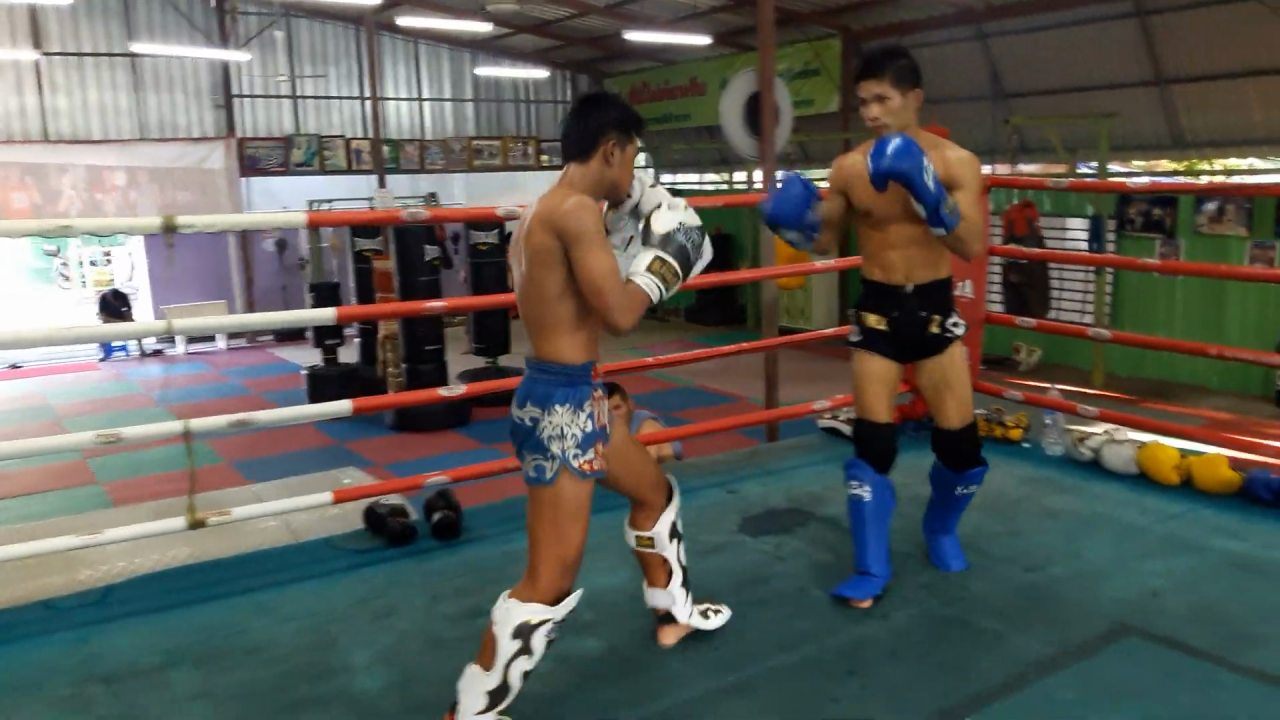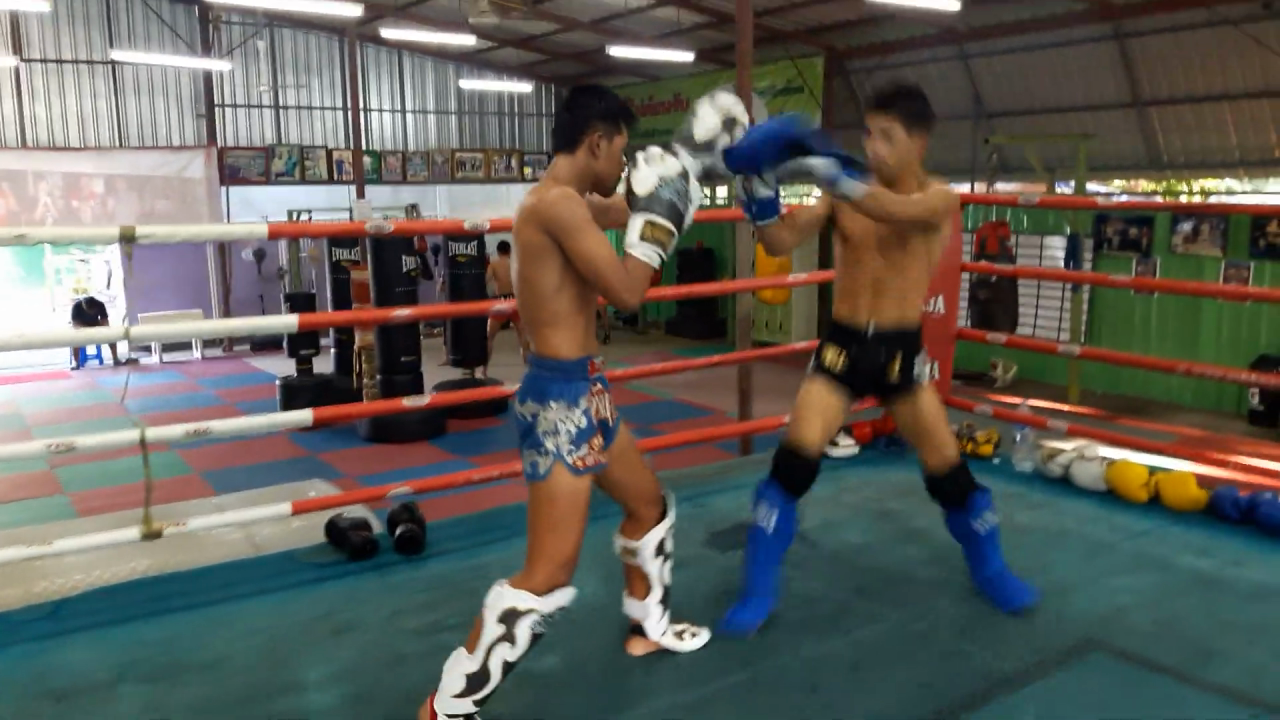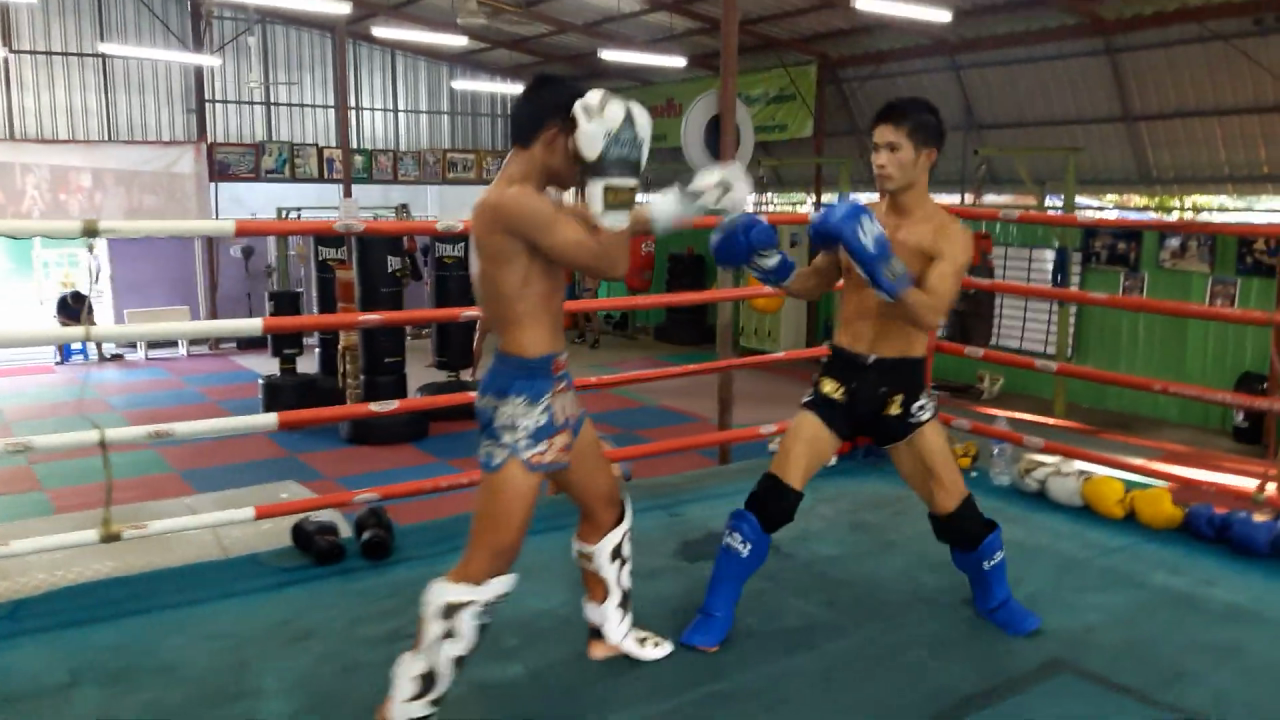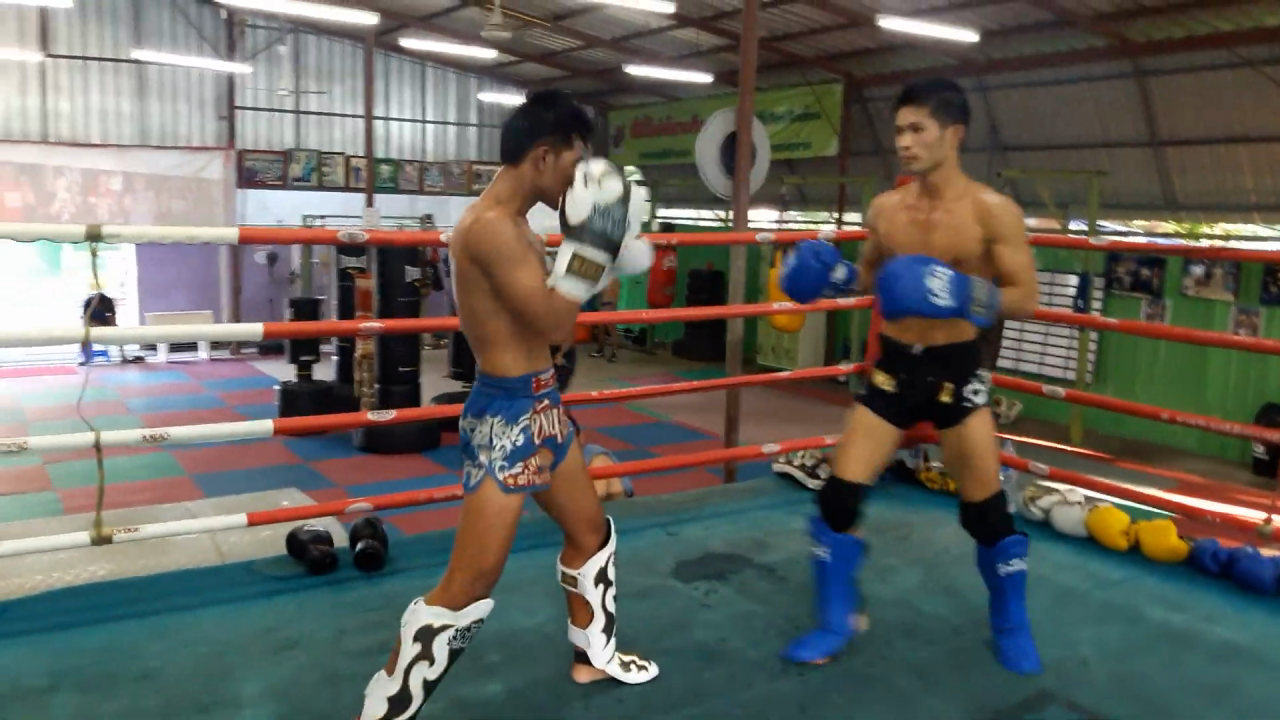
dt=0.2s
person 1, frame 1
left shoulder: (546, 208)
right shoulder: (574, 209)
right elbow: (619, 315)
left wrist: (632, 212)
right wrist: (667, 254)
left hip: (570, 396)
right hip: (561, 402)
left knee: (655, 494)
right knee: (550, 582)
left ankle: (672, 611)
person 1, frame 2
left shoulder: (564, 201)
right shoulder: (556, 202)
left elbow: (617, 213)
right elbow: (627, 291)
left wrist: (665, 175)
right wrist: (659, 209)
left hip: (583, 392)
right hip: (561, 398)
left knee: (650, 507)
right knee: (547, 577)
left ankle: (648, 626)
person 1, frame 3
left shoulder: (529, 199)
right shoulder: (513, 202)
left elbow: (614, 227)
right elbow: (611, 261)
left wrist: (699, 194)
right wrist: (615, 168)
left hip: (549, 388)
right hip: (522, 396)
left knee: (607, 507)
right knee: (484, 567)
left ankle: (608, 629)
person 1, frame 4
left shoulder: (512, 220)
right shoulder: (491, 225)
right elbow: (555, 326)
left wrist: (594, 244)
right wrist: (588, 239)
left hip: (540, 408)
right hip: (506, 417)
left knee: (592, 532)
right knee: (466, 591)
left ankle: (593, 653)
person 2, frame 1
left shoulder: (955, 162)
right shoulder: (848, 168)
left elbow: (973, 247)
right elbow: (830, 239)
left wrist: (930, 196)
right wrist: (799, 224)
left hip: (935, 308)
right hip: (877, 309)
left knee: (959, 440)
right knee: (874, 441)
left ankle: (940, 530)
right ankle: (872, 569)
person 2, frame 2
left shoulder: (937, 201)
right shoulder: (843, 195)
left elbow: (888, 212)
right elbow: (781, 244)
left wrist: (824, 168)
right wrist: (759, 190)
left hip: (900, 353)
right hip: (842, 346)
left knee: (950, 476)
right knee: (793, 465)
left ankle: (991, 572)
right ankle: (757, 593)
person 2, frame 3
left shoulder: (948, 234)
right shoulder: (853, 222)
left elbow: (929, 314)
right elbow: (815, 285)
left wrist: (880, 263)
right wrist: (763, 257)
left hip: (901, 386)
right hip: (839, 377)
left knee: (954, 510)
right knee: (772, 499)
left ankle: (994, 598)
right ankle: (715, 613)
person 2, frame 4
left shoulder: (992, 212)
right shoulder: (885, 209)
left elbow: (1026, 298)
left wrist: (961, 294)
right wrist: (833, 275)
left hip: (955, 371)
right hip: (894, 367)
left knee: (986, 511)
right knee: (839, 494)
left ankle: (1011, 629)
right ankle: (835, 622)
